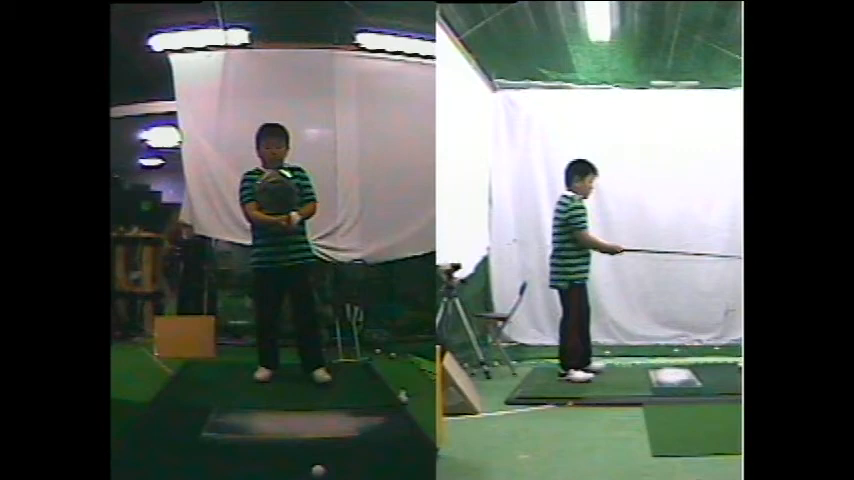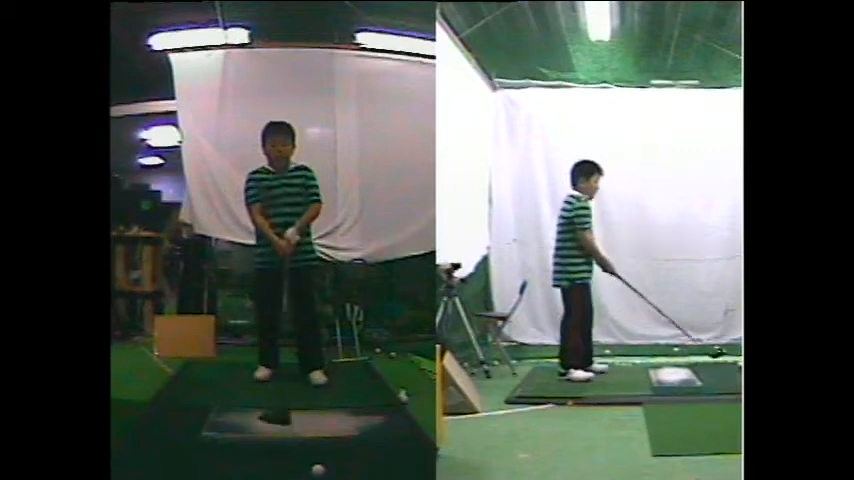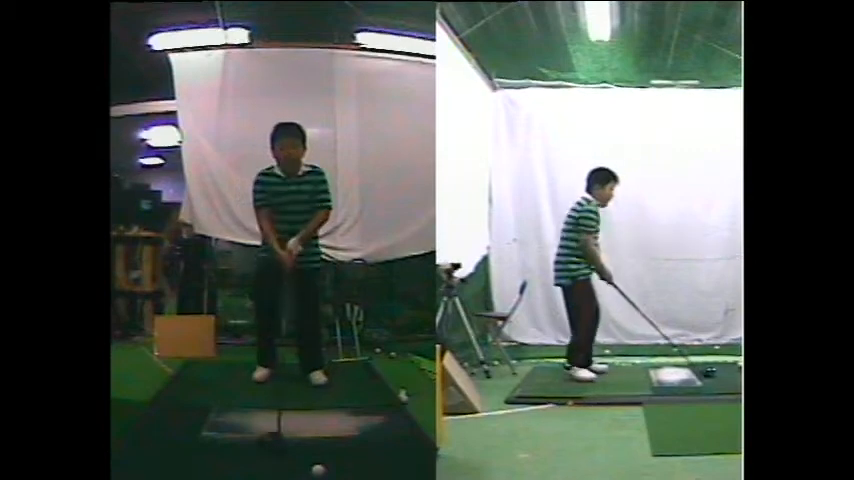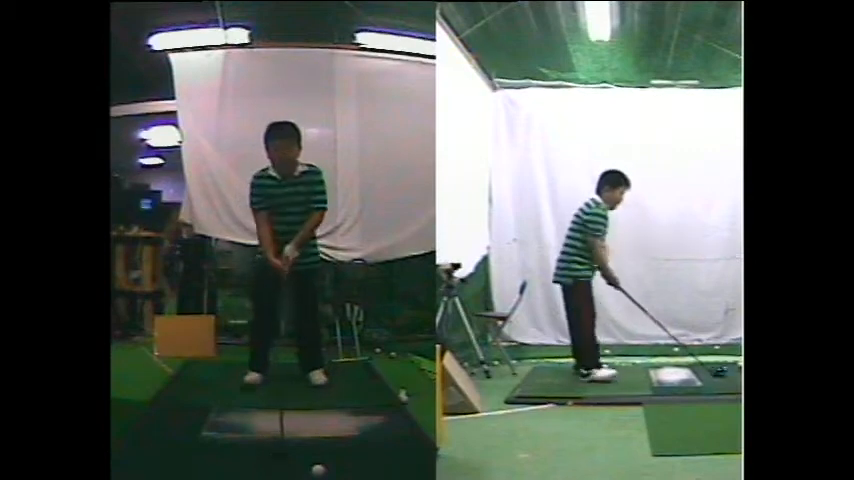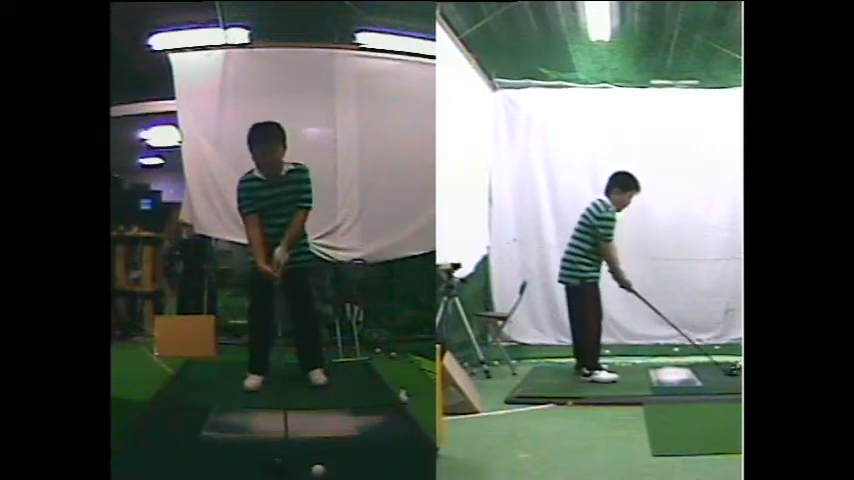
dt=0.2s
person 1, frame 1
left shoulder: (298, 174)
right shoulder: (250, 178)
left elbow: (311, 205)
right elbow: (250, 212)
left wrist: (295, 216)
right wrist: (275, 220)
left hip: (299, 254)
right hip: (264, 256)
left knee: (305, 309)
right knee: (266, 312)
left ankle: (315, 364)
right ankle: (267, 363)
person 1, frame 2
left shoulder: (305, 173)
right shoulder: (255, 178)
left elbow: (315, 207)
right elbow: (256, 214)
left wrist: (294, 232)
right wrist: (275, 240)
left hip: (302, 254)
right hip: (267, 255)
left knee: (306, 311)
right knee: (267, 311)
left ankle: (313, 365)
right ankle: (267, 362)
person 1, frame 3
left shoulder: (317, 176)
right shoulder: (264, 179)
left elbow: (323, 213)
right elbow: (264, 218)
left wrist: (297, 243)
right wrist: (278, 250)
left hip: (307, 254)
right hip: (271, 254)
left knee: (308, 312)
right knee: (265, 308)
left ankle: (313, 365)
right ankle: (265, 362)
person 1, frame 4
left shoulder: (314, 175)
right shoulder: (260, 180)
left elbow: (317, 215)
right elbow: (263, 222)
left wrist: (293, 248)
right wrist: (272, 257)
left hip: (305, 256)
right hip: (269, 256)
left knee: (307, 312)
right knee: (263, 312)
left ankle: (313, 366)
right ankle: (257, 367)
person 1, frame 5
left shoulder: (300, 173)
right shoulder: (246, 184)
left elbow: (301, 216)
right elbow: (252, 225)
left wrist: (282, 251)
right wrist: (261, 262)
left hip: (297, 256)
right hip: (262, 259)
left knee: (304, 312)
right knee: (260, 315)
left ankle: (313, 366)
right ankle: (257, 369)
person 2, frame 1
left shoulder: (566, 203)
right shoulder: (574, 205)
right elbow: (583, 238)
left wrist: (602, 247)
right wrist: (609, 247)
left hip: (572, 272)
right hip: (570, 273)
left knee: (581, 316)
right knee: (573, 318)
left ankle: (583, 360)
right ankle: (568, 368)
person 2, frame 2
left shoulder: (573, 202)
right shoulder: (580, 204)
right elbow: (585, 241)
left wrist: (600, 261)
right wrist: (604, 262)
left hip: (575, 271)
right hip: (574, 273)
left knee: (584, 316)
right knee: (574, 318)
left ankle: (584, 361)
right ankle: (567, 367)
person 2, frame 3
left shoulder: (586, 206)
right shoulder: (589, 208)
left elbow: (592, 244)
right elbow: (586, 244)
left wrist: (599, 268)
right wrist: (602, 269)
left hip: (571, 271)
right hip: (575, 271)
left knee: (582, 316)
right knee: (588, 314)
left ankle: (583, 361)
right ankle: (574, 363)
person 2, frame 4
left shoulder: (594, 207)
right shoulder: (597, 210)
left elbow: (600, 245)
right elbow: (594, 247)
left wrist: (606, 270)
right wrist: (608, 273)
left hip: (570, 271)
right hip: (576, 272)
left knee: (579, 318)
right knee: (585, 318)
left ankle: (584, 362)
right ankle: (589, 367)
person 2, frame 5
left shoulder: (600, 206)
right shoulder: (606, 213)
left elbow: (609, 246)
right elbow: (606, 249)
left wrist: (619, 272)
right wrist: (620, 276)
left hip: (575, 270)
right hip: (582, 272)
left knee: (582, 318)
right knee: (591, 319)
left ankle: (584, 361)
right ankle: (590, 368)
